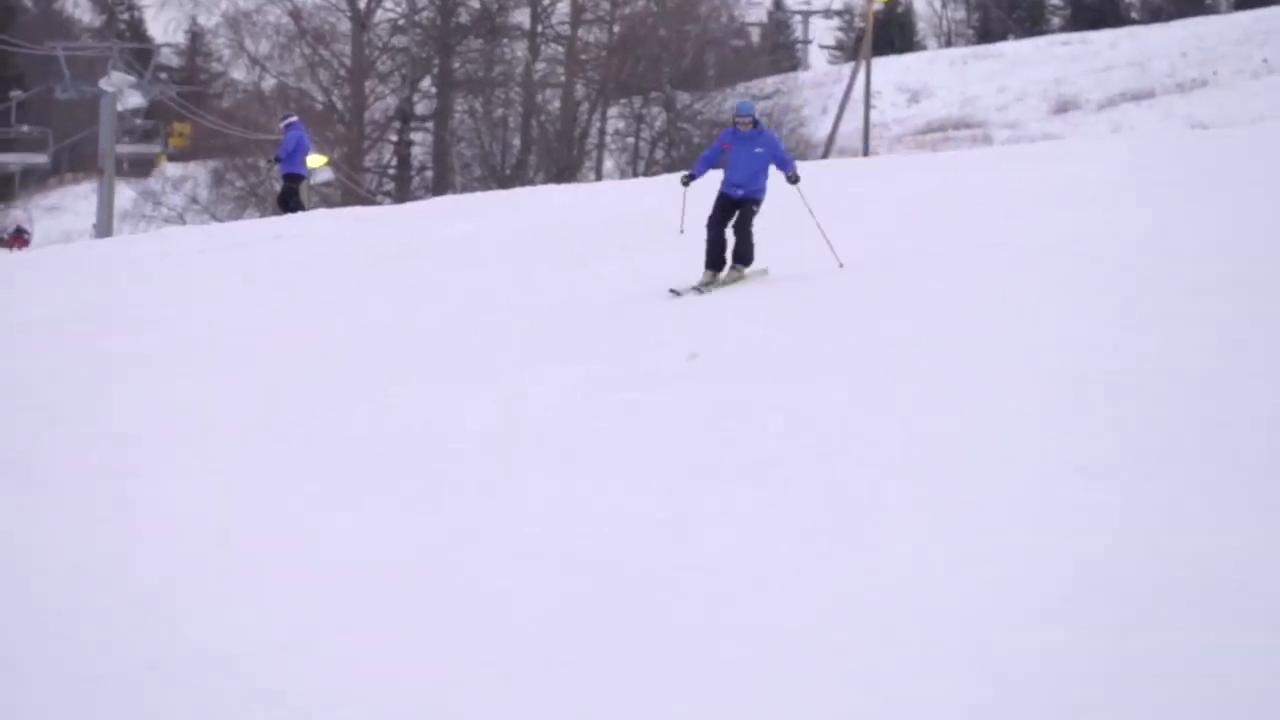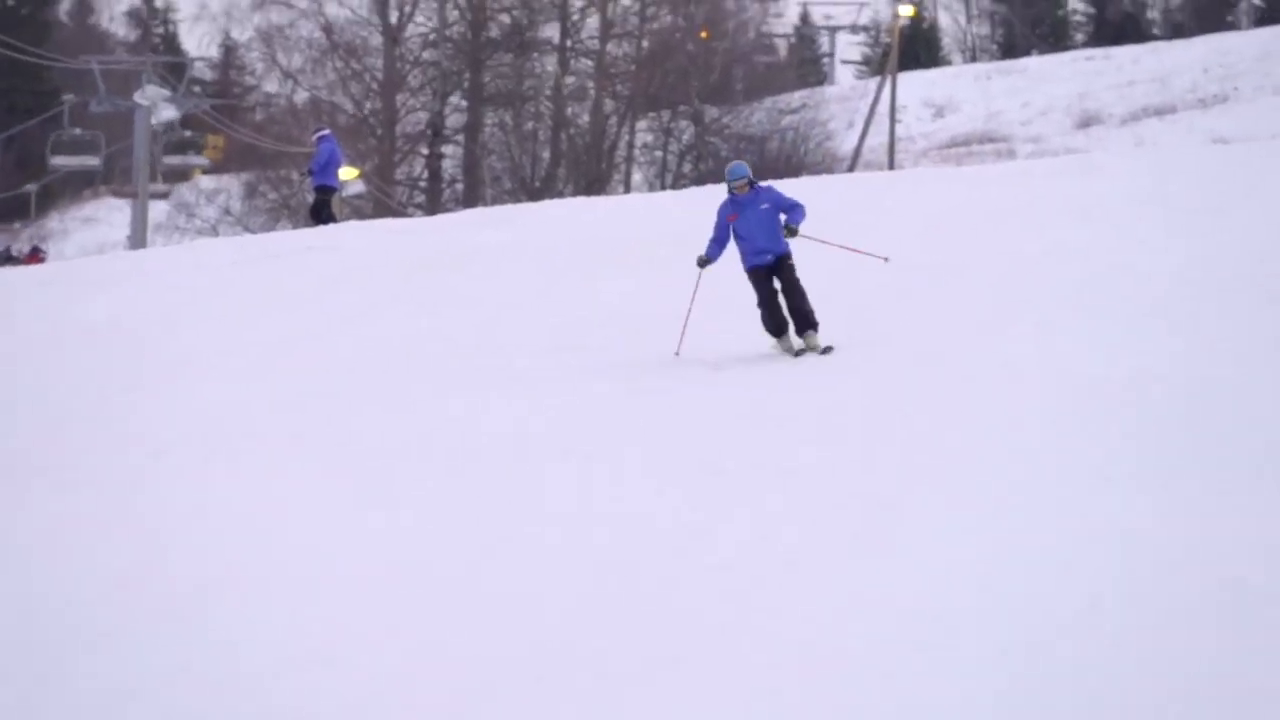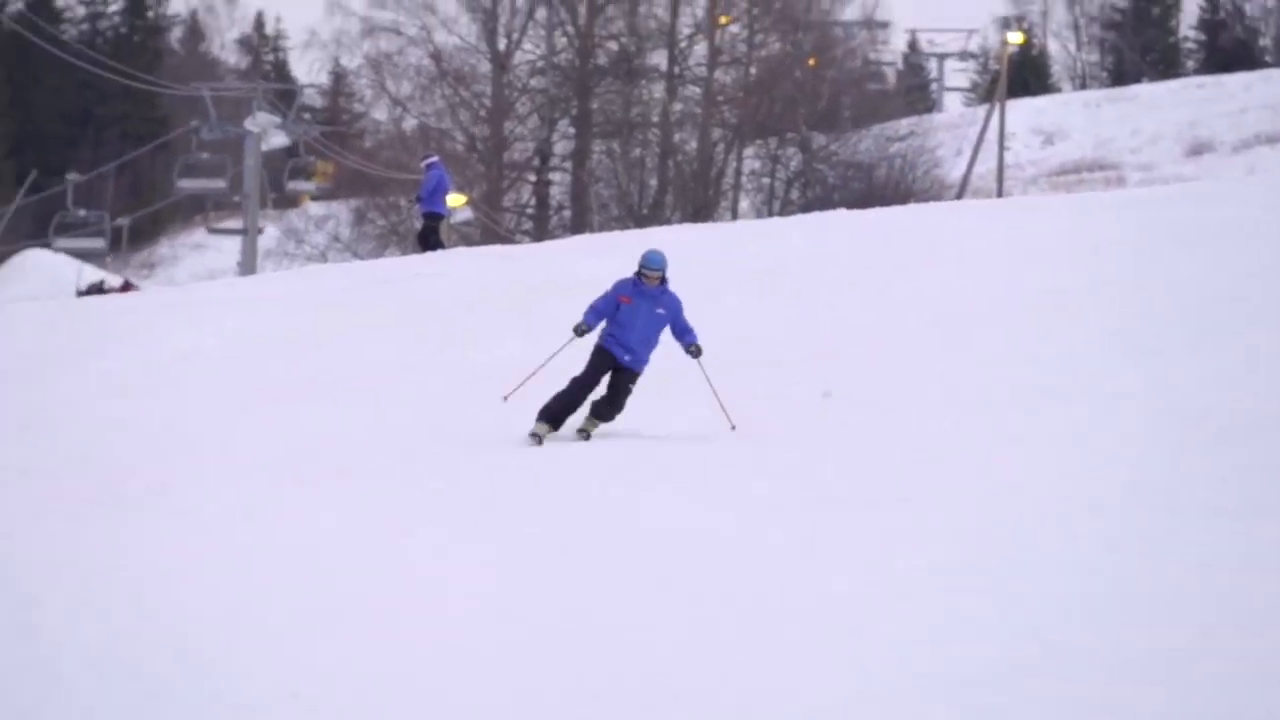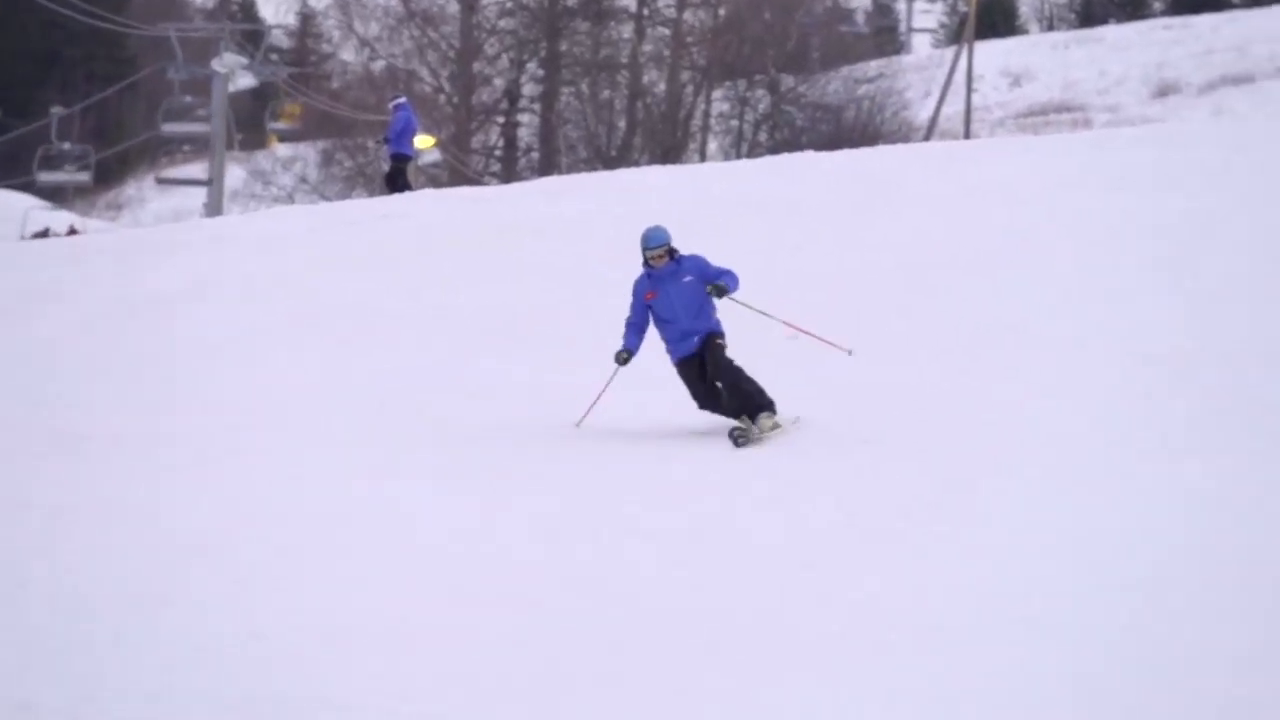
dt=1s
person 1, frame 1
left shoulder: (767, 139)
right shoulder: (727, 136)
left elbow: (783, 160)
right elbow: (707, 159)
left wrist: (791, 173)
right wrist: (692, 175)
left hip: (753, 194)
right hip: (729, 191)
left knee: (742, 227)
right knee: (715, 225)
left ankle: (739, 266)
right ankle: (713, 270)
person 1, frame 2
left shoulder: (767, 194)
right shoulder: (726, 209)
left elbow: (796, 208)
right elbow: (719, 240)
left wrist: (792, 224)
right wrist: (708, 257)
left hip: (780, 254)
right hip: (755, 262)
left knee: (791, 287)
right knee: (767, 299)
left ankle: (808, 332)
right ankle: (781, 335)
person 1, frame 3
left shoulder: (670, 302)
right shoulder: (624, 287)
left elbow: (682, 330)
right elbow: (598, 310)
left wrist: (691, 344)
right wrist: (585, 325)
left hip: (634, 360)
right hip: (609, 348)
left knee: (612, 403)
right knee: (584, 383)
left ankle: (594, 418)
right ankle: (546, 422)
person 1, frame 4
left shoulder: (693, 265)
right shoulder: (643, 285)
left elbow: (727, 277)
right elbow: (636, 324)
left wrist: (722, 286)
right wrist: (628, 349)
left hip: (709, 334)
right hip: (682, 348)
left knee: (720, 367)
right knee: (708, 399)
left ankle: (763, 413)
right ankle: (744, 414)
